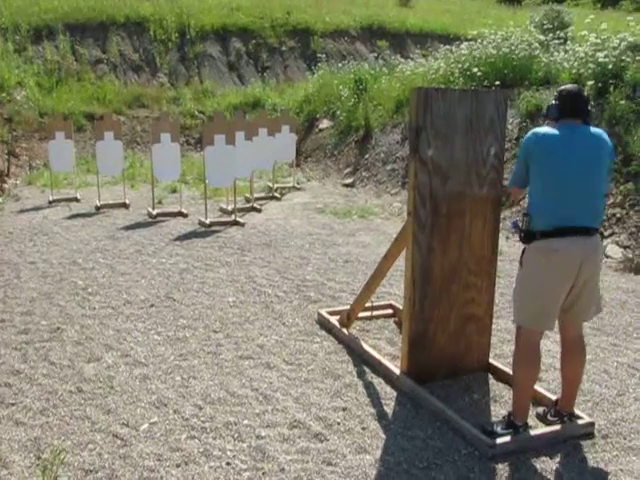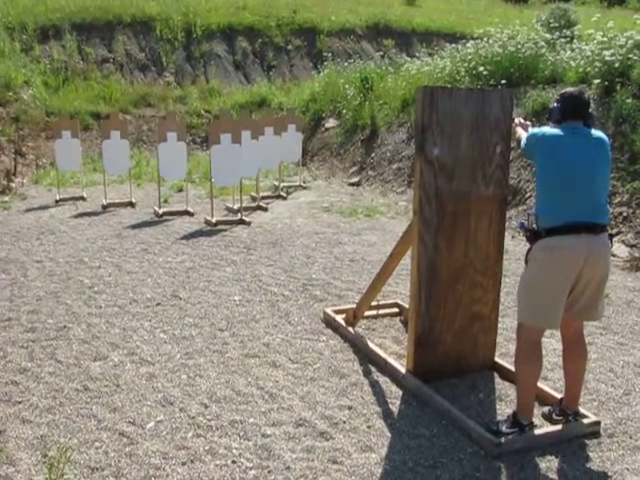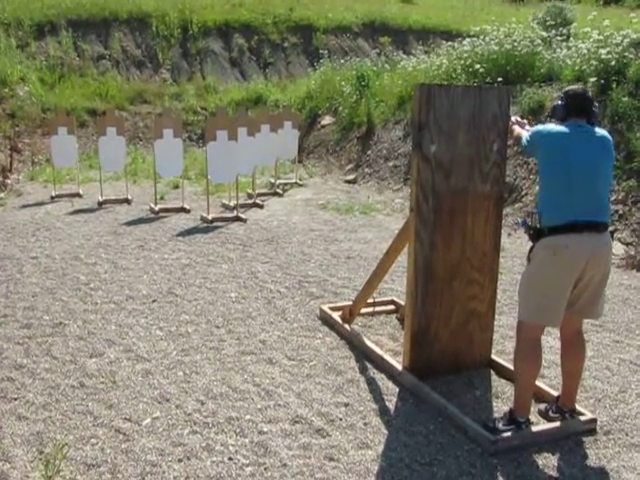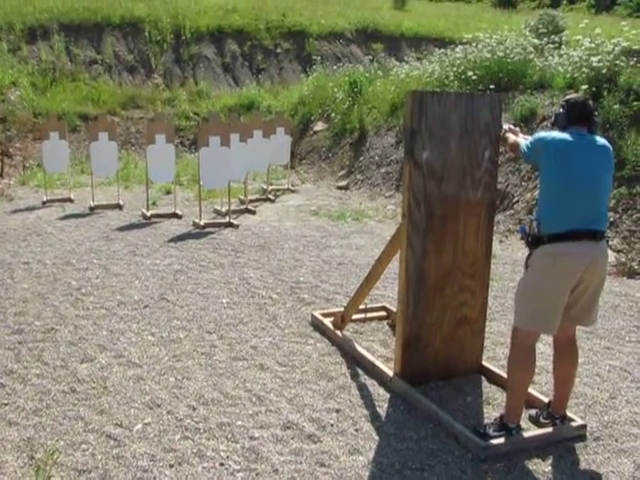
dt=1s
person 1, frame 1
left shoulder: (537, 139)
right shoulder: (602, 142)
left elbow: (514, 192)
right elbow: (601, 191)
left hip: (548, 248)
right hip: (589, 246)
left knee: (528, 335)
right knee: (572, 331)
left ankle: (518, 420)
right ankle: (564, 409)
person 1, frame 2
left shoulder: (543, 138)
right shoulder: (600, 142)
left elbow: (525, 144)
left wrist: (521, 129)
left hip: (556, 245)
right hip: (597, 245)
left knee: (529, 333)
right knee: (573, 329)
left ankle: (523, 418)
right ankle: (569, 408)
person 1, frame 3
left shoulder: (547, 135)
right shoulder: (604, 140)
left elbow: (523, 140)
left wrist: (517, 127)
left hip: (559, 244)
right hip: (599, 243)
left knee: (529, 331)
right knee: (572, 327)
left ankle: (520, 416)
right ankle: (566, 406)
person 1, frame 4
left shoulder: (550, 143)
right shoulder: (603, 149)
left elbow: (519, 147)
left wrist: (509, 135)
right wrist: (522, 136)
left hip: (556, 251)
right hip: (595, 251)
left knee: (523, 337)
right knee: (566, 334)
left ankle: (510, 422)
right ankle: (557, 412)
